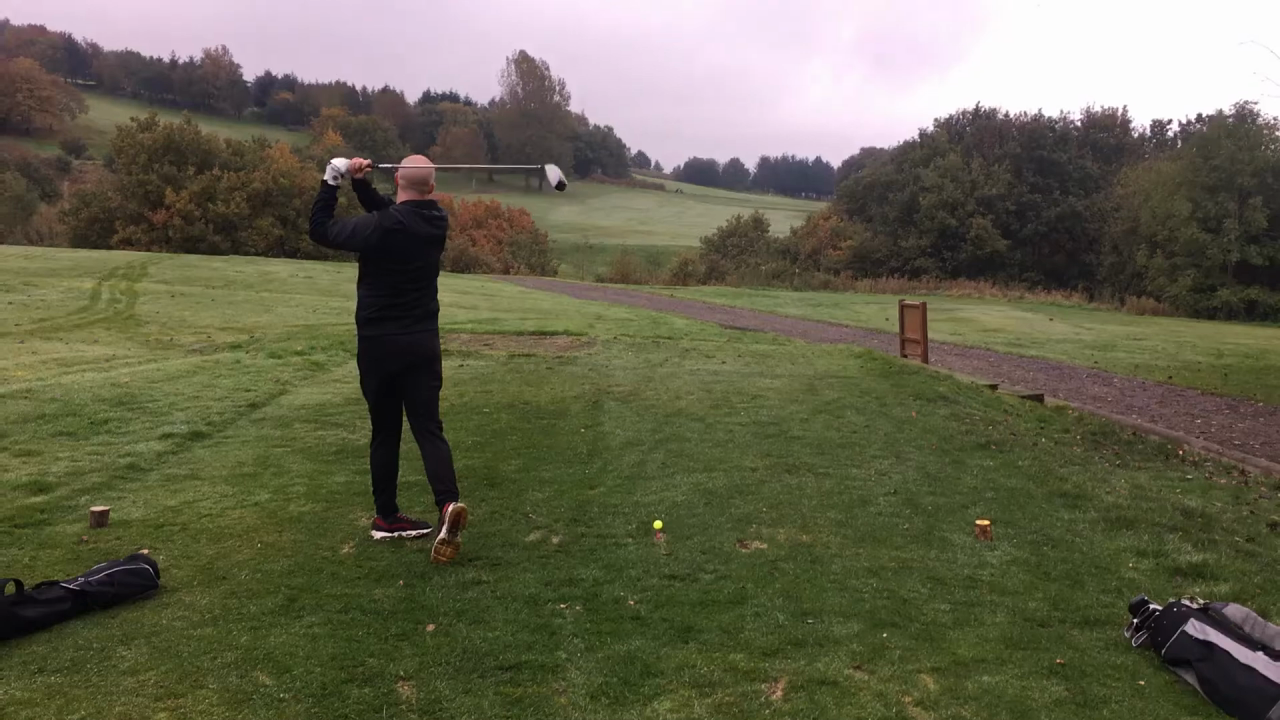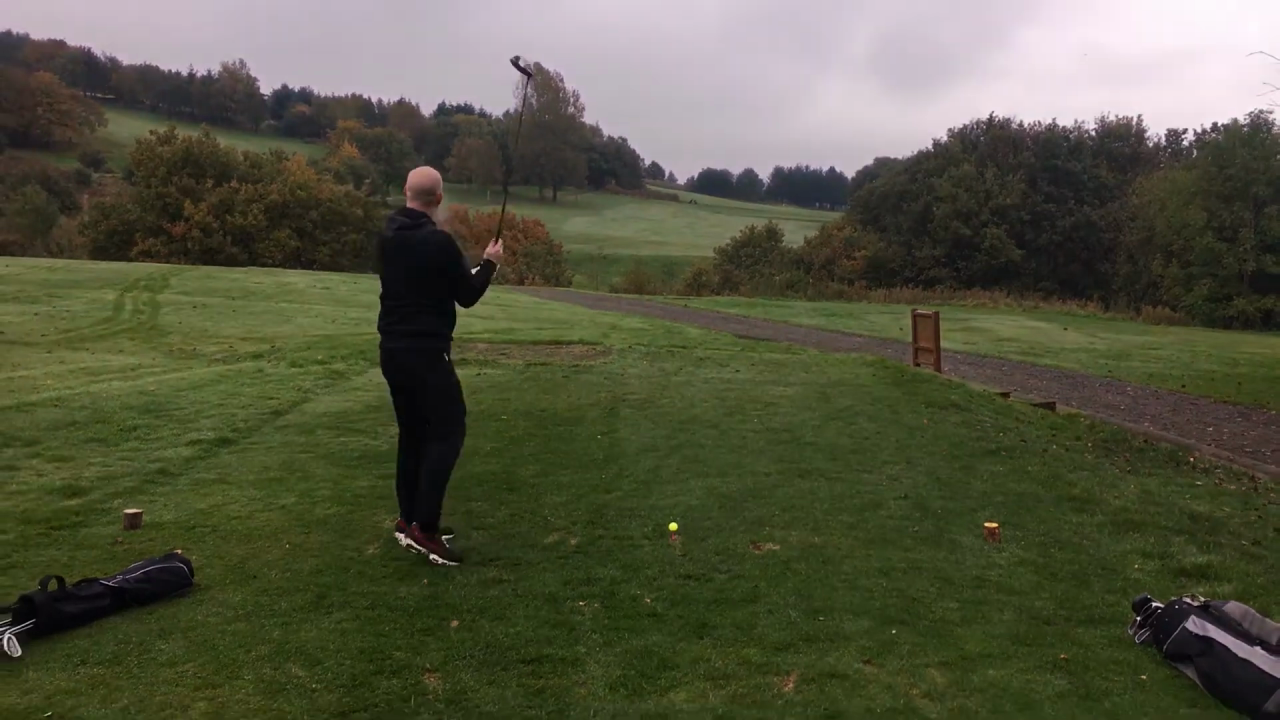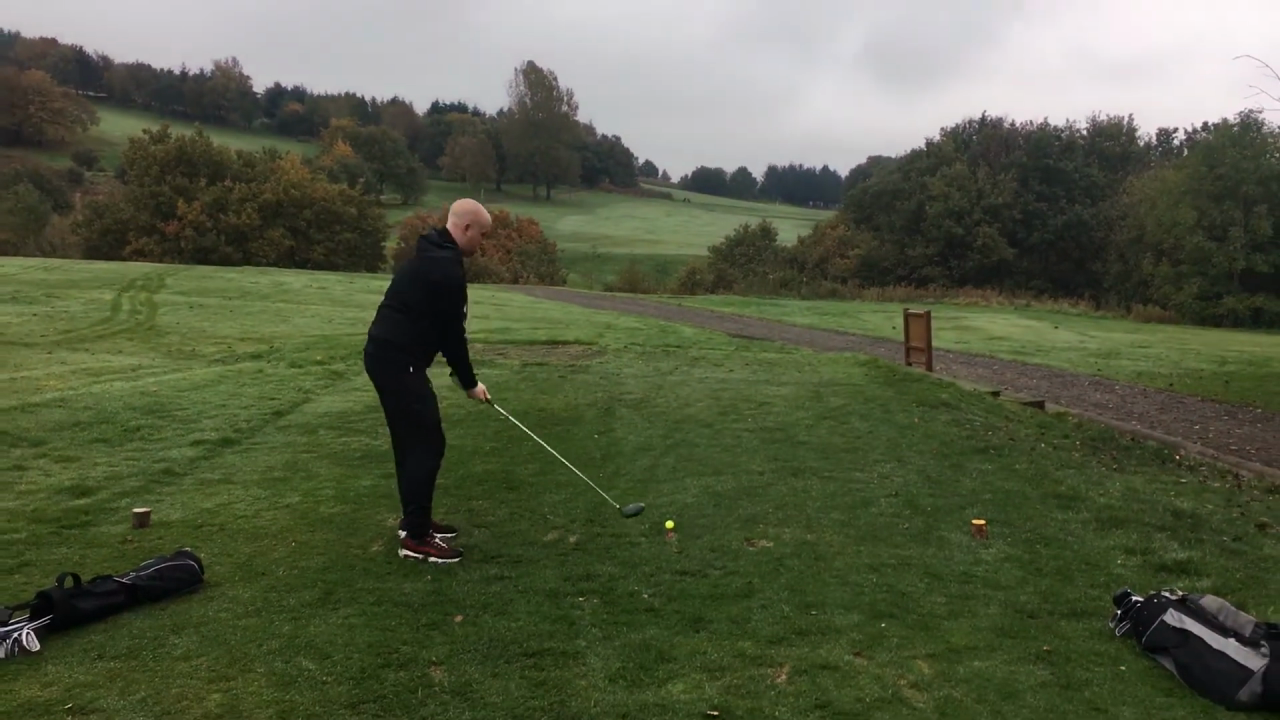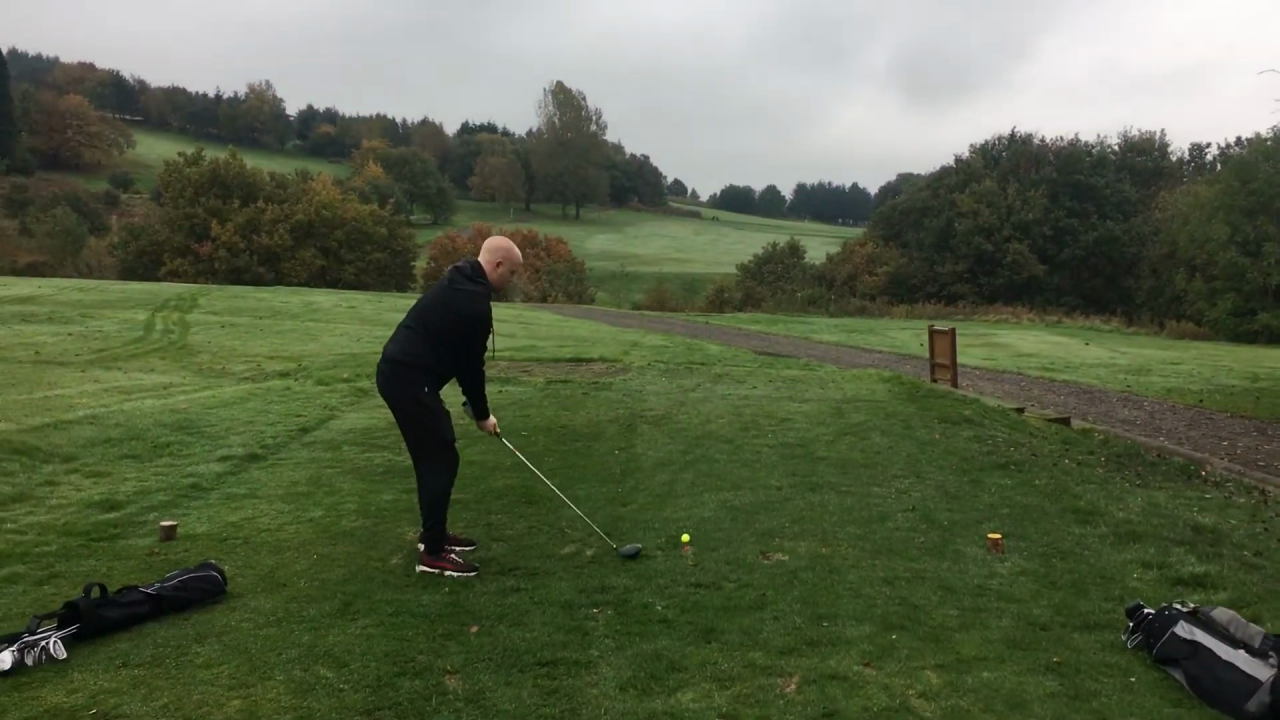
dt=0.7s
person 1, frame 1
left shoulder: (380, 228)
right shoulder: (436, 223)
left elbow: (320, 230)
left wrist: (333, 177)
right wrist: (359, 181)
left hip: (379, 343)
right hip: (422, 341)
left knee: (384, 430)
right knee: (428, 427)
left ankle: (386, 516)
right ankle: (448, 502)
person 1, frame 2
left shoulder: (388, 237)
right shoulder: (437, 241)
right elbow: (467, 294)
left wrist: (477, 270)
right wrist: (489, 263)
left hip: (393, 349)
right hip: (426, 353)
left knee: (412, 436)
right knee: (446, 434)
left ankle: (409, 519)
right ankle: (424, 528)
person 1, frame 3
left shoulder: (430, 254)
right shoulder: (447, 267)
right elbow: (451, 332)
left wrist: (461, 373)
right wrist: (469, 382)
left hip: (388, 353)
right hip: (398, 360)
left knee: (414, 441)
right knee: (426, 444)
left ankle: (414, 519)
right ankle: (416, 537)
person 1, frame 4
left shoulder: (459, 282)
right shoulder: (473, 303)
right elbow: (471, 364)
left wrist: (475, 406)
right wrist: (482, 413)
left hip: (399, 370)
right hip: (410, 379)
left knee: (433, 456)
right knee: (441, 459)
left ankle: (433, 533)
right ankle: (433, 552)
